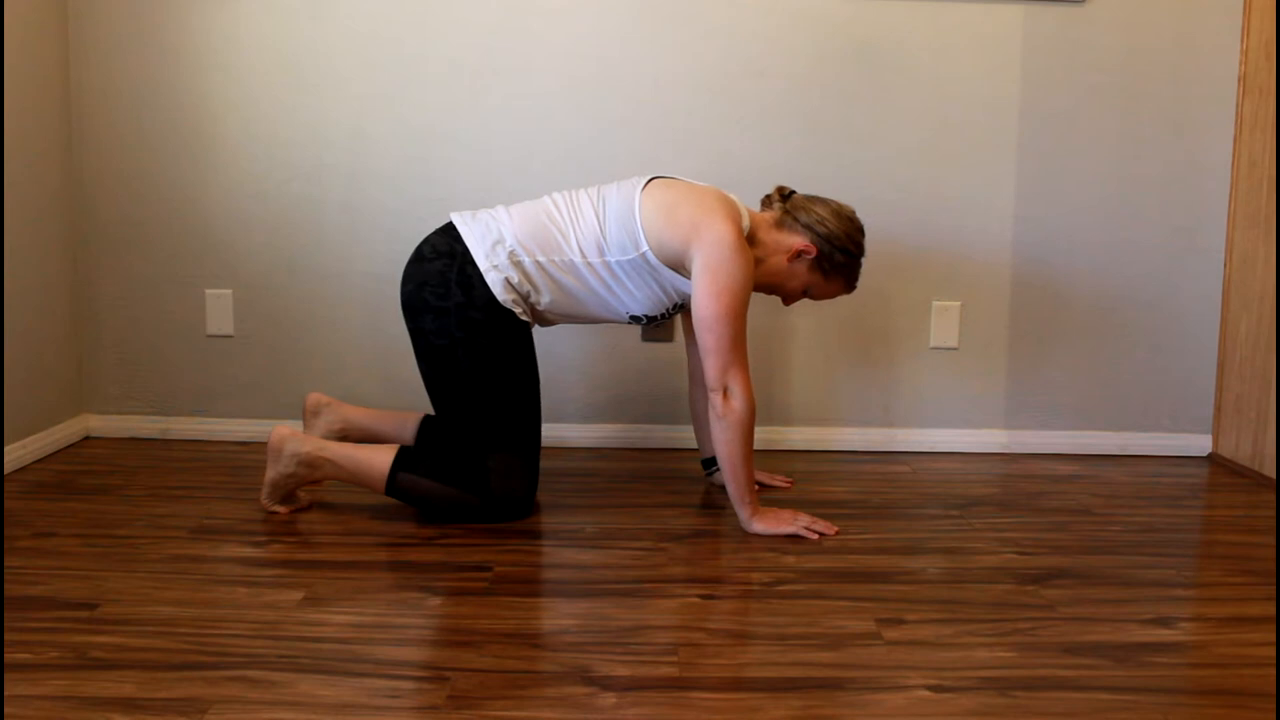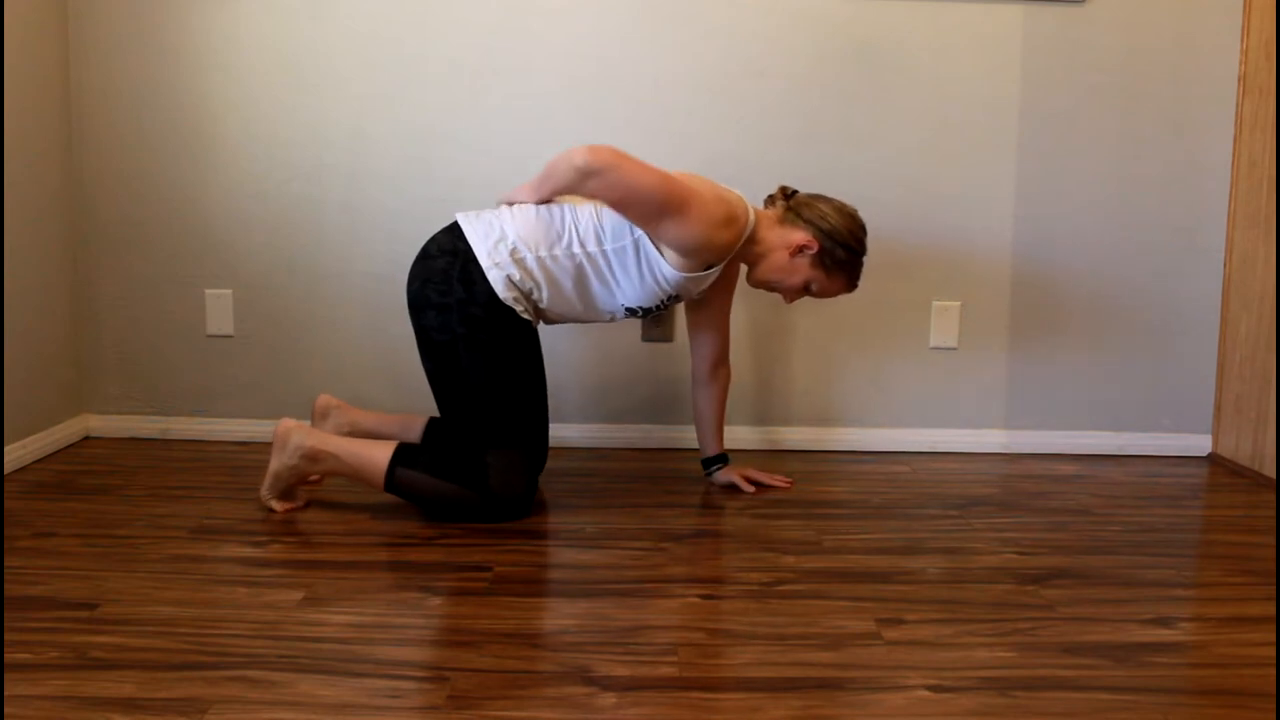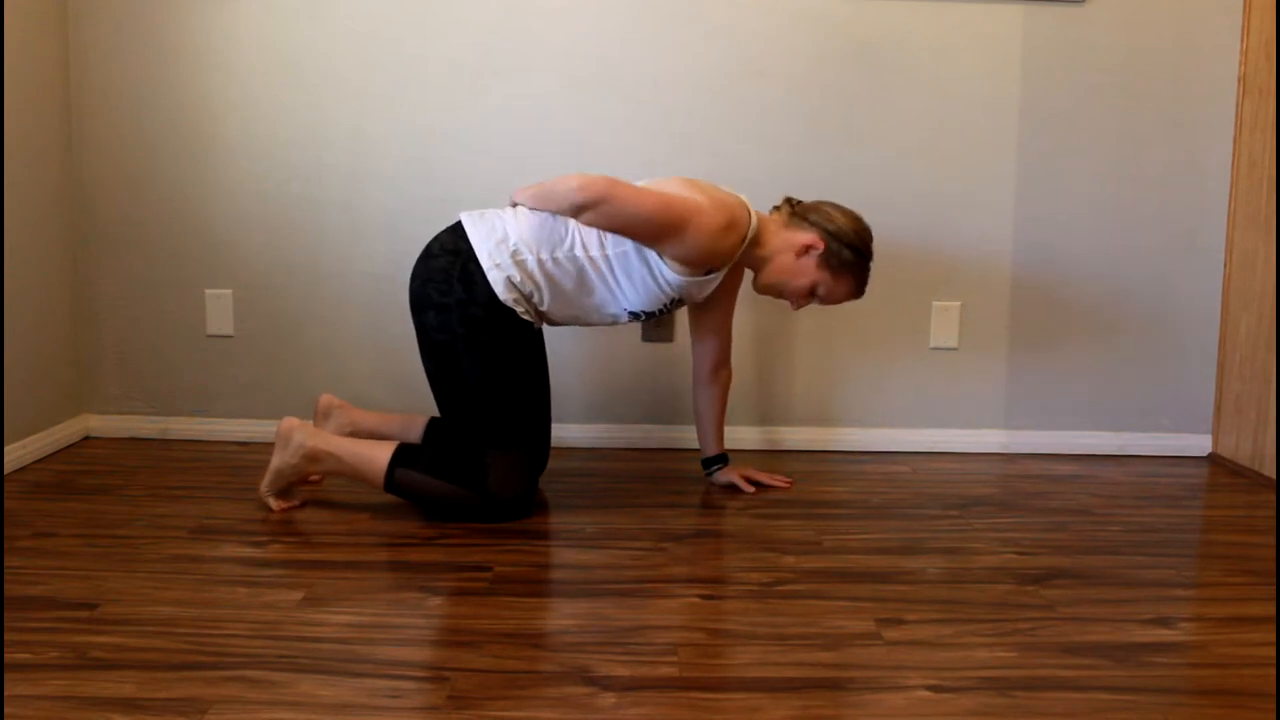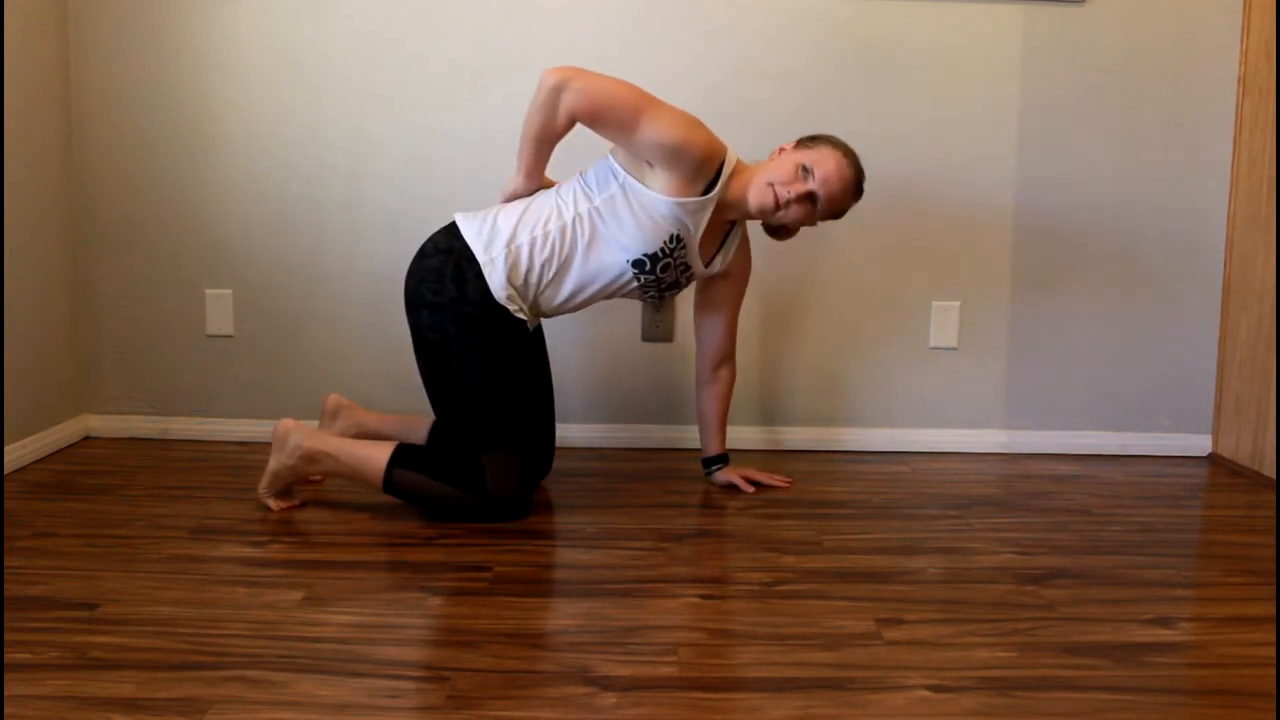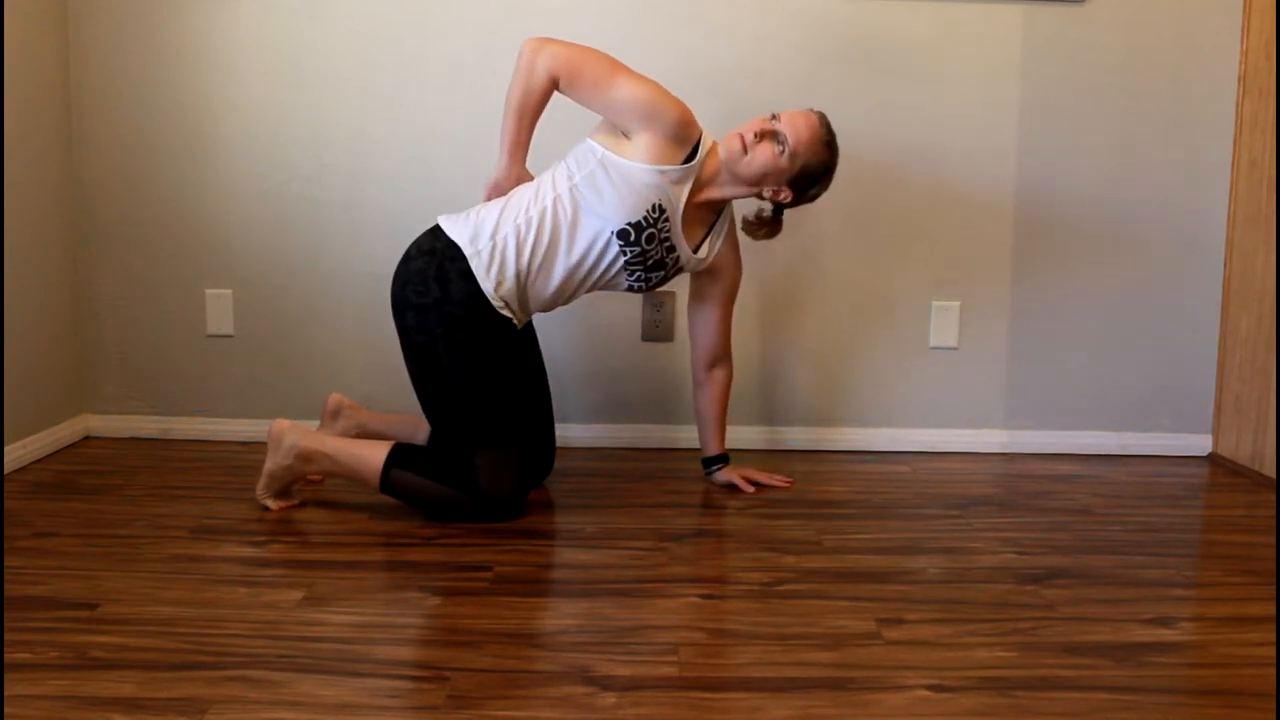
dt=1s
person 1, frame 1
left shoulder: (715, 240)
right shoulder: (724, 243)
left elbow: (704, 369)
right elbow: (725, 388)
left wrist: (719, 464)
right wrist: (749, 510)
left hip: (479, 283)
right hip: (460, 286)
left knee: (506, 451)
right knee: (502, 492)
left ankle: (339, 420)
right ankle: (309, 453)
person 1, frame 2
left shoulder: (723, 256)
right shoulder: (712, 228)
left elbow: (710, 361)
right elbow: (592, 161)
left wrist: (716, 460)
right wrist: (531, 195)
left hip: (492, 288)
right hip: (465, 281)
left knee: (517, 455)
right knee: (504, 492)
left ankle: (347, 421)
right ankle: (312, 447)
person 1, frame 3
left shoulder: (725, 262)
right shoulder: (718, 230)
left elbow: (712, 363)
right elbow: (589, 191)
left wrist: (716, 461)
right wrist: (531, 197)
left hip: (500, 294)
right hip: (467, 282)
left knee: (521, 458)
right knee: (504, 493)
left ankle: (347, 420)
right ankle: (316, 449)
person 1, frame 4
left shoulder: (730, 255)
right shoulder: (692, 156)
left elbow: (716, 361)
right elbow: (561, 85)
left wrist: (716, 459)
right wrist: (525, 181)
left hip: (505, 304)
right hip: (461, 279)
left knee: (530, 463)
right knee: (500, 494)
left ankle: (353, 422)
right ankle: (312, 448)
person 1, frame 5
left shoulder: (719, 249)
right shoulder: (669, 131)
left elbow: (712, 361)
right elbow: (541, 55)
left wrist: (717, 460)
right wrist: (509, 167)
left hip: (497, 306)
right hip: (448, 280)
left knee: (532, 463)
right knee: (496, 494)
left ankle: (353, 421)
right ankle: (306, 448)
